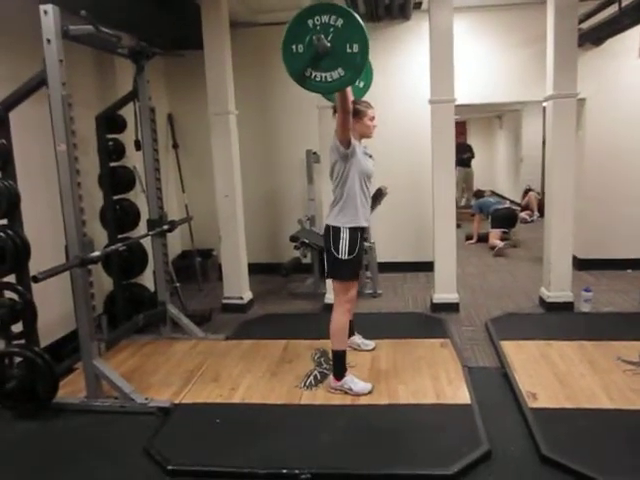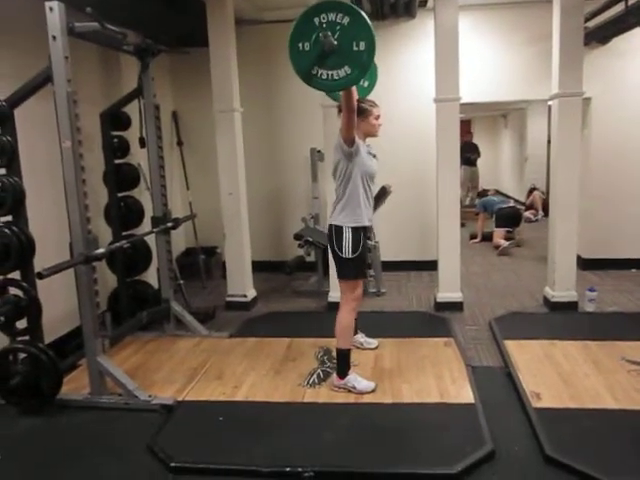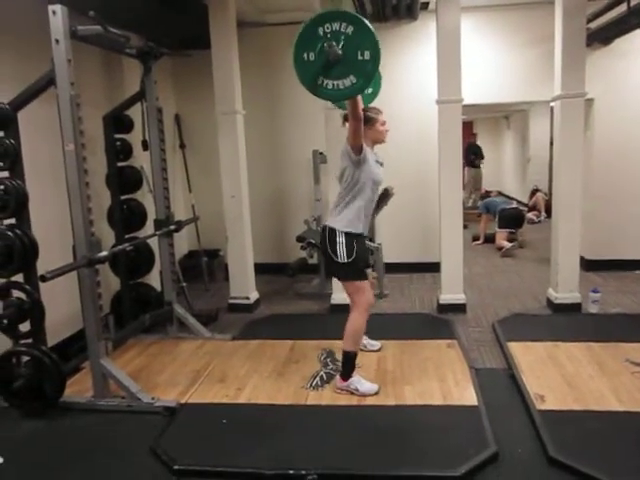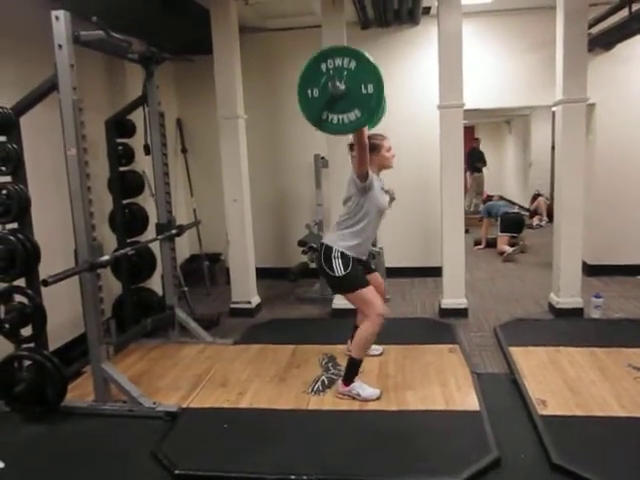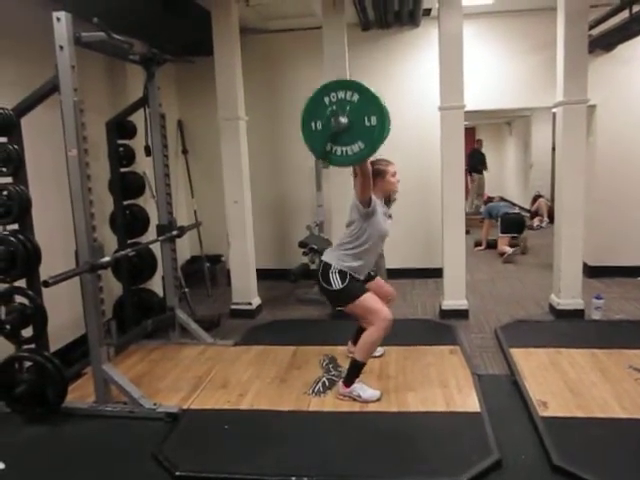
dt=0.2s
person 1, frame 1
left shoulder: (357, 147)
right shoulder: (344, 146)
left elbow: (350, 109)
right elbow: (344, 110)
left wrist: (351, 85)
left hip: (353, 228)
right hip: (343, 230)
left knee: (351, 293)
right knee: (344, 300)
left ankle: (349, 336)
right ankle: (338, 377)
person 1, frame 2
left shoulder: (362, 146)
right shoulder: (349, 145)
left elbow: (354, 109)
right elbow: (349, 109)
left wrist: (354, 82)
left hip: (356, 227)
right hip: (346, 229)
left knee: (355, 293)
right knee: (351, 299)
left ankle: (353, 335)
right ankle: (342, 376)
person 1, frame 3
left shoulder: (369, 154)
right shoulder: (357, 152)
left elbow: (356, 116)
right elbow: (355, 117)
left hip: (353, 234)
right hip: (340, 236)
left knee: (365, 290)
right knee: (363, 302)
left ankle: (356, 337)
right ankle: (346, 378)
person 1, frame 4
left shoulder: (375, 180)
right shoulder: (364, 178)
left elbow: (365, 144)
right elbow: (361, 146)
left hip: (352, 253)
right hip: (336, 255)
left knee: (379, 291)
right knee: (376, 312)
left ankle: (357, 342)
right ankle: (348, 383)
person 1, frame 5
left shoulder: (380, 204)
right shoulder: (367, 204)
left elbow: (366, 172)
right elbow: (364, 172)
left hip: (351, 270)
right hip: (334, 273)
left knee: (387, 296)
right knee: (383, 318)
left ankle: (356, 344)
right ankle: (349, 385)
